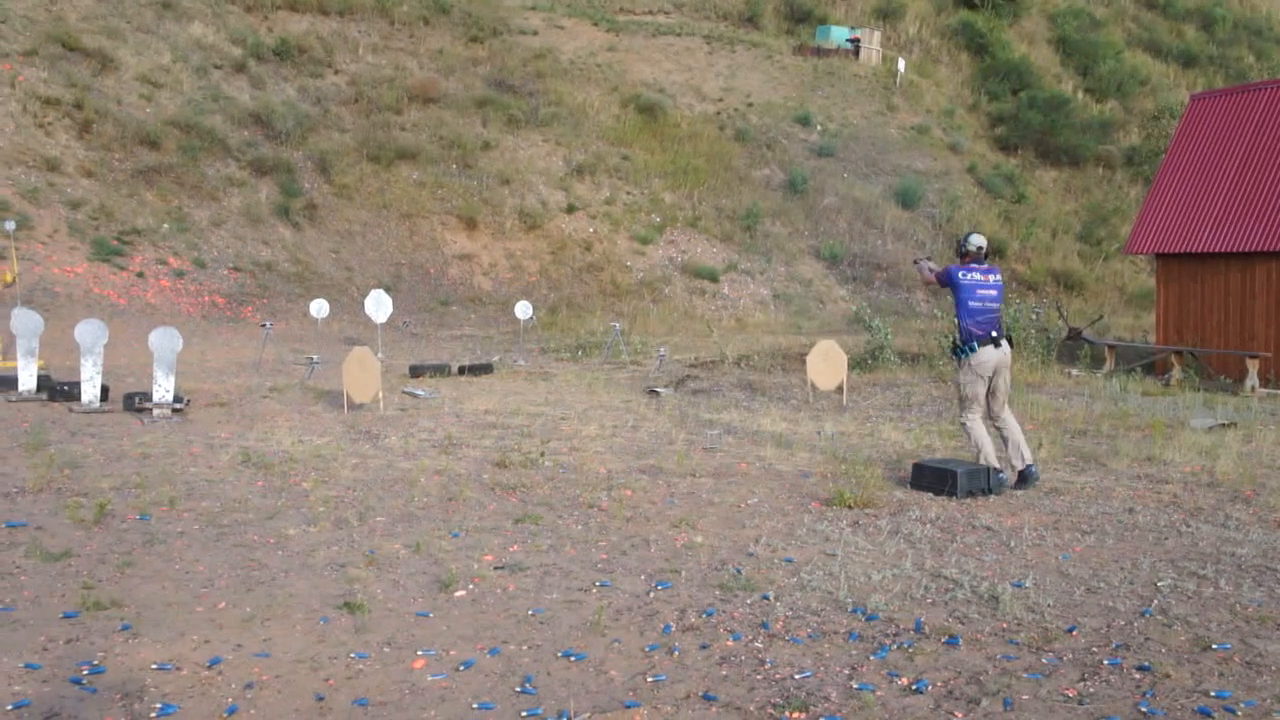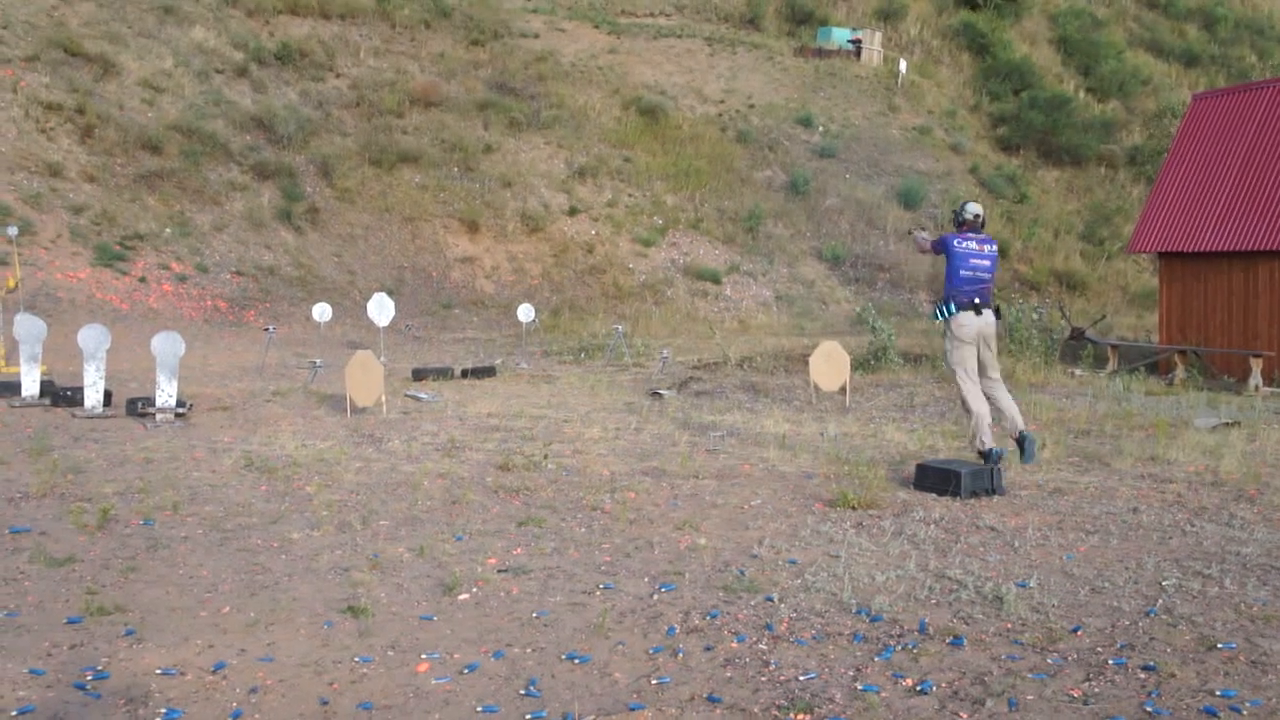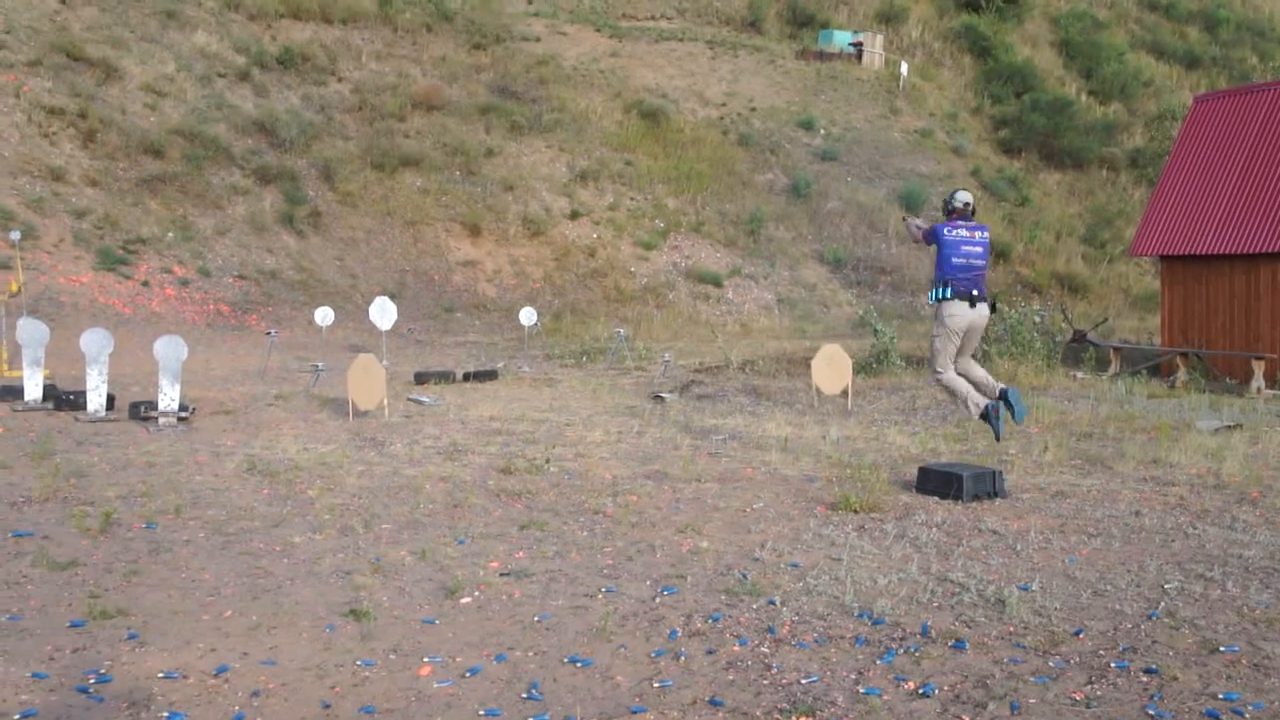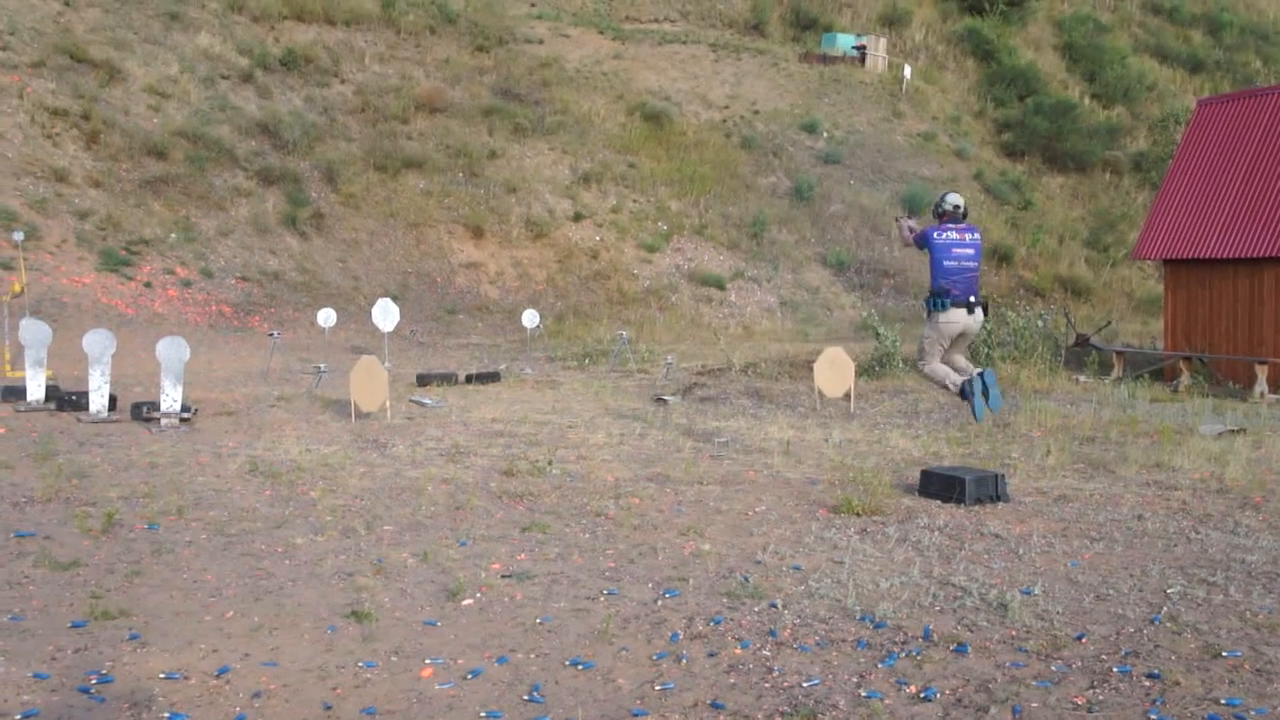
dt=0.1s
person 1, frame 1
left shoulder: (956, 272)
right shoulder: (996, 274)
left elbow: (929, 279)
left wrist: (922, 266)
right wrist: (934, 266)
left hip: (975, 355)
right hip: (1001, 350)
left knee: (971, 417)
right knee: (1001, 413)
right ankle: (1025, 466)
person 1, frame 2
left shoulder: (951, 240)
right shoulder: (992, 244)
left elbow: (925, 248)
left wrist: (918, 238)
right wrist: (927, 236)
left hip: (960, 319)
right hip: (986, 319)
left knee: (968, 387)
right knee: (992, 382)
left ankle: (988, 447)
right ankle: (1021, 434)
person 1, frame 3
left shoulder: (942, 230)
right shoulder: (983, 232)
left elbow: (917, 237)
left wrist: (911, 224)
right wrist: (920, 223)
left hip: (953, 309)
right hip: (980, 310)
left knee: (943, 371)
right knee: (963, 363)
left ankle: (985, 408)
right ankle: (1001, 392)
person 1, frame 4
left shoulder: (933, 233)
right shoulder: (975, 234)
left elbow: (907, 241)
left wrist: (903, 225)
right wrist: (915, 225)
left hip: (946, 313)
right hip: (975, 313)
left knee: (929, 364)
right knee: (952, 355)
left ankle: (966, 386)
right ankle: (979, 377)
